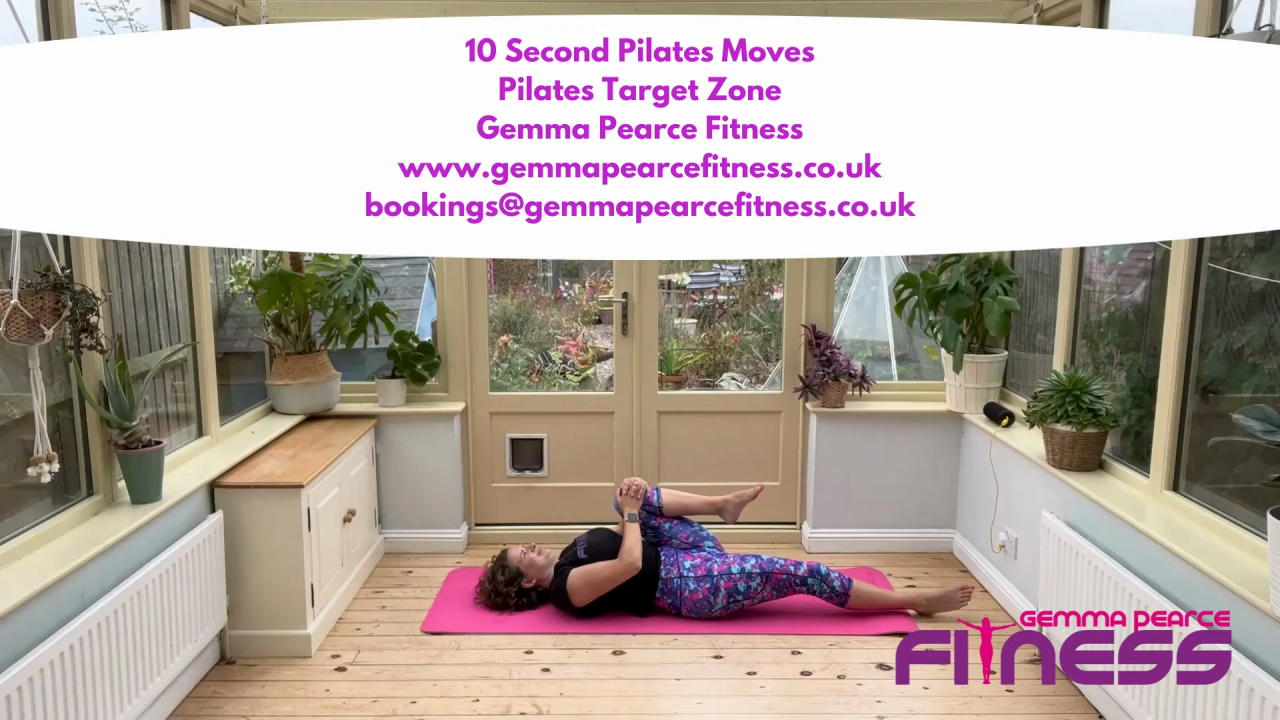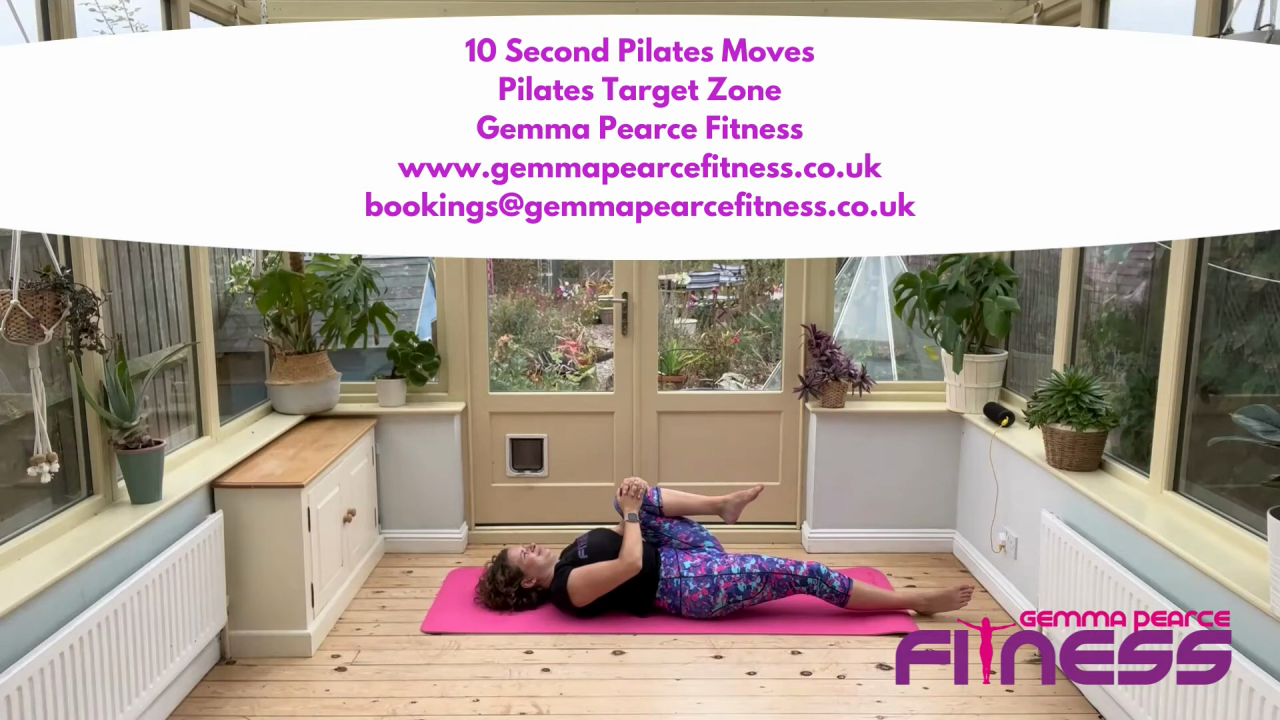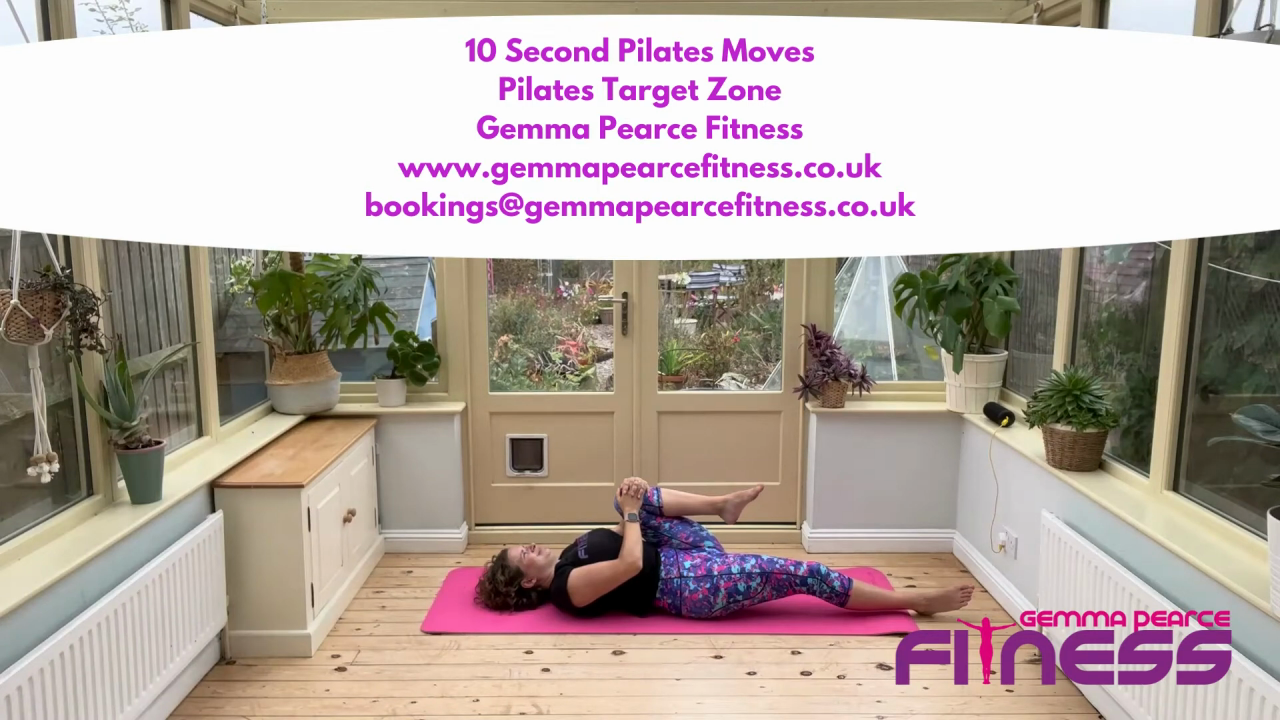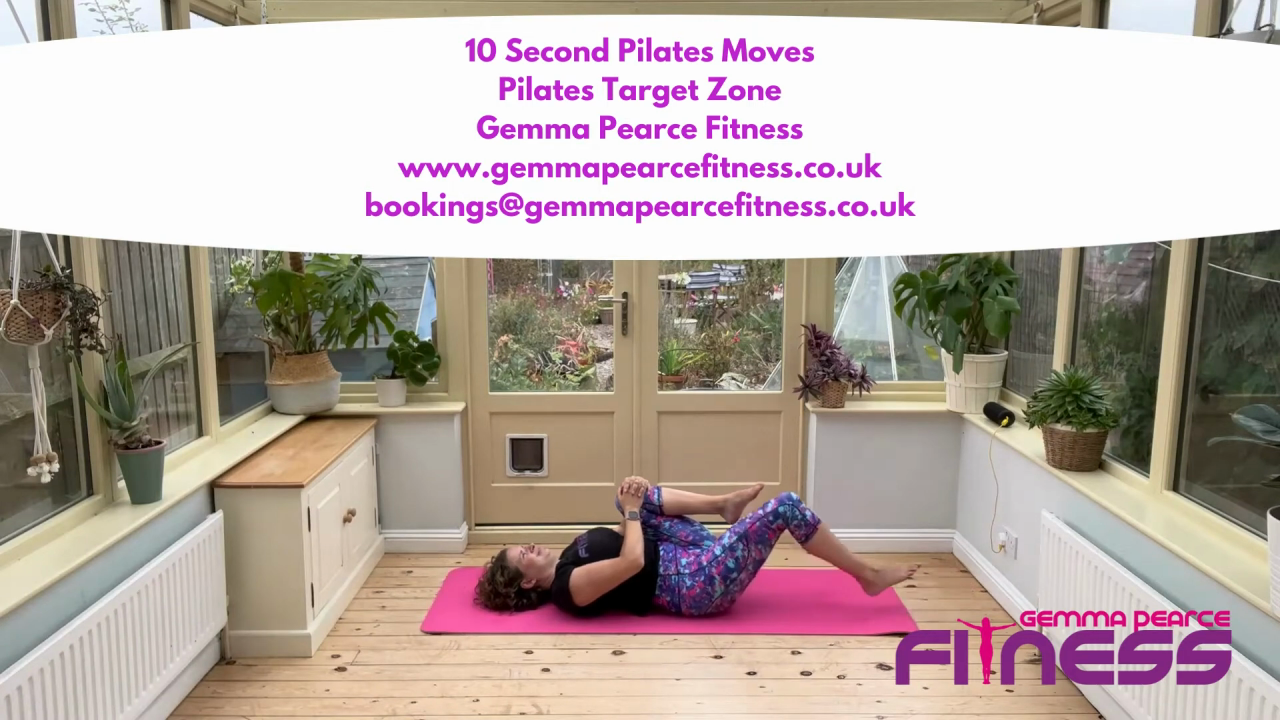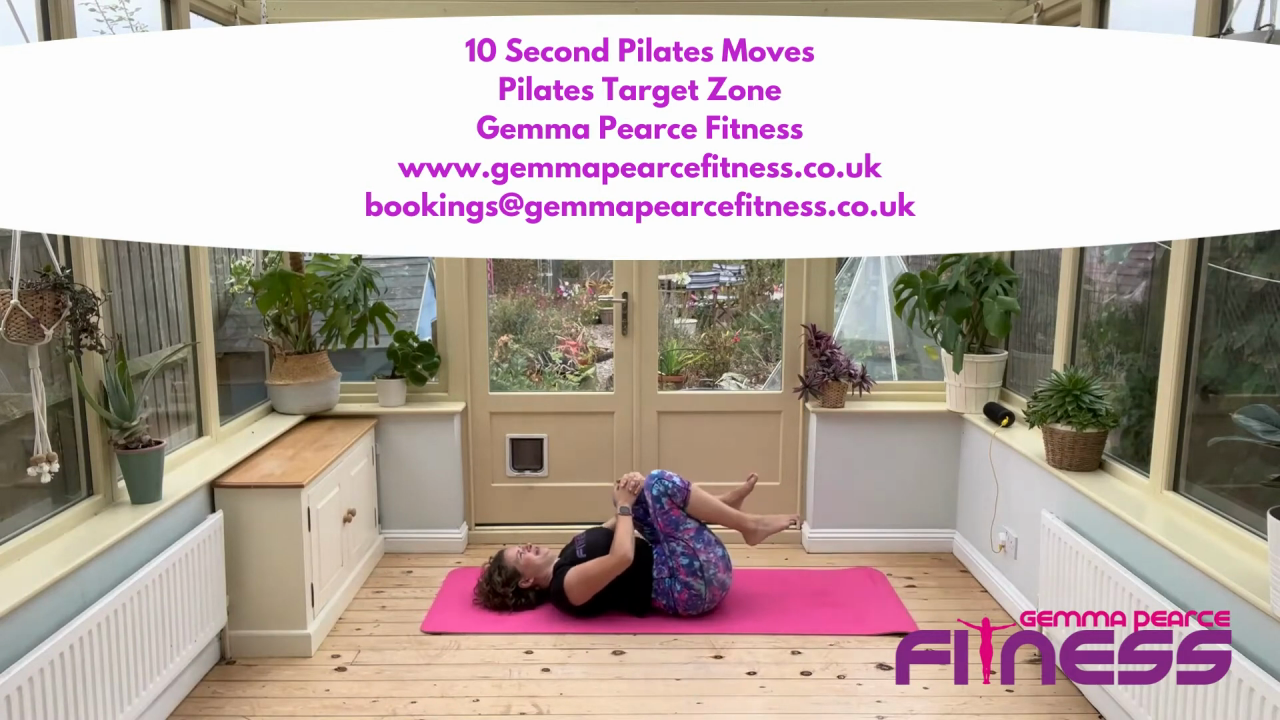
dt=1s
person 1, frame 1
left shoulder: (569, 558)
right shoulder: (570, 588)
left elbow: (619, 540)
right elbow: (630, 564)
left wrist: (630, 507)
right wrist: (631, 513)
left hip: (686, 559)
right hip: (689, 586)
left knee: (639, 499)
right knee: (800, 573)
left ankle: (722, 505)
right ankle: (914, 600)
person 1, frame 2
left shoulder: (568, 558)
right shoulder: (569, 587)
left elbow: (618, 539)
right elbow: (631, 563)
left wrist: (631, 506)
right wrist: (631, 511)
left hip: (685, 558)
right hip: (689, 586)
left knee: (639, 500)
right knee: (800, 573)
left ankle: (722, 505)
right ankle: (914, 600)
person 1, frame 3
left shoulder: (568, 559)
right shoulder: (569, 587)
left elbow: (620, 540)
right elbow: (631, 563)
left wrist: (633, 506)
right wrist: (631, 512)
left hip: (688, 560)
right hip: (692, 587)
left knee: (641, 499)
right knee: (802, 573)
left ankle: (723, 505)
right ankle: (916, 600)
person 1, frame 4
left shoulder: (567, 561)
right shoulder: (570, 587)
left elbow: (621, 540)
right elbow: (633, 561)
left wrist: (633, 504)
right wrist: (632, 511)
left hip: (687, 558)
right hip: (696, 585)
left knee: (642, 498)
right knee: (786, 506)
left ankle: (723, 503)
right ankle: (868, 575)
person 1, frame 5
left shoulder: (565, 558)
right shoulder: (566, 587)
left elbow: (616, 529)
right elbow: (622, 557)
left wrist: (628, 498)
right wrist: (625, 505)
left hip: (683, 565)
right hip: (694, 588)
left knee: (647, 490)
right knee: (660, 482)
left ankle: (723, 507)
right ankle: (750, 524)
